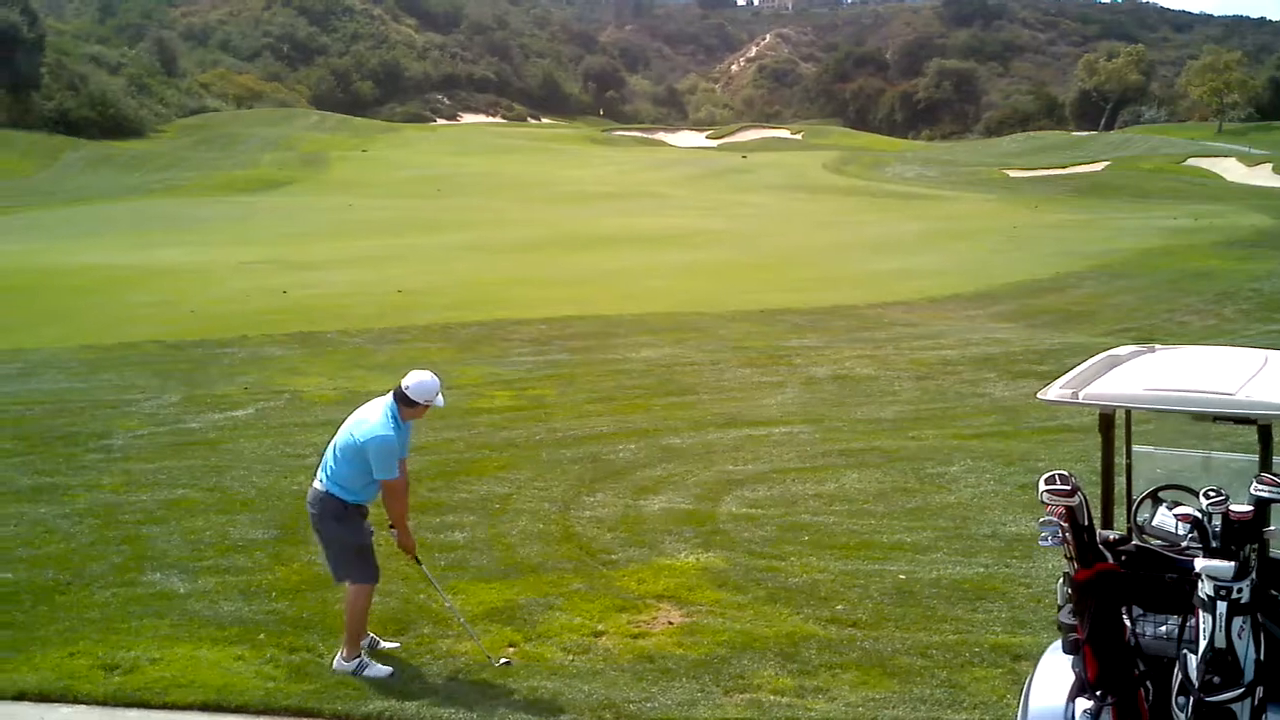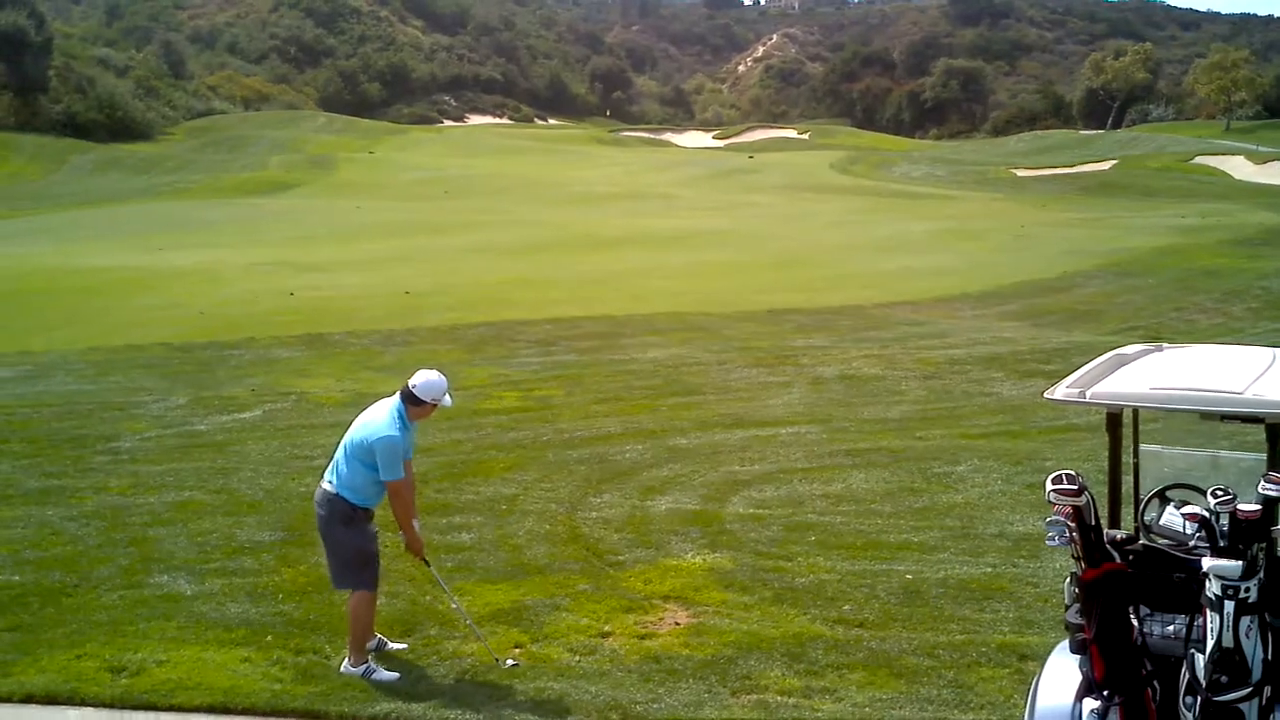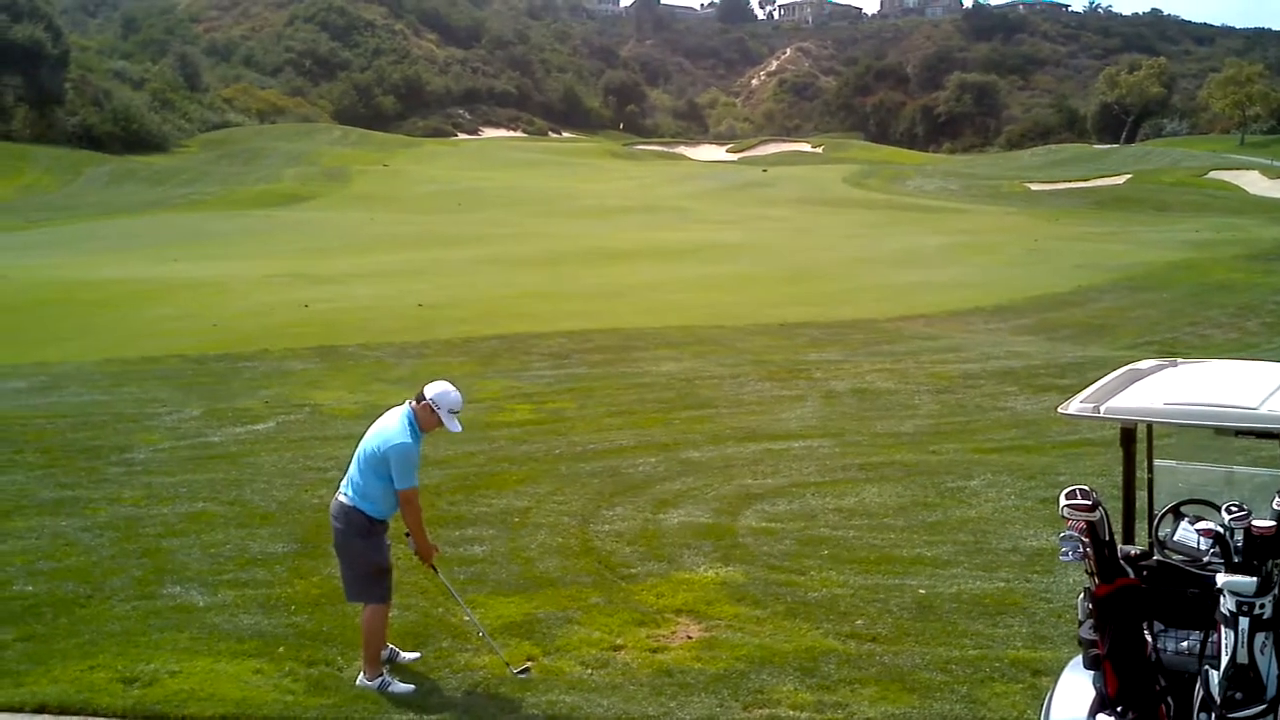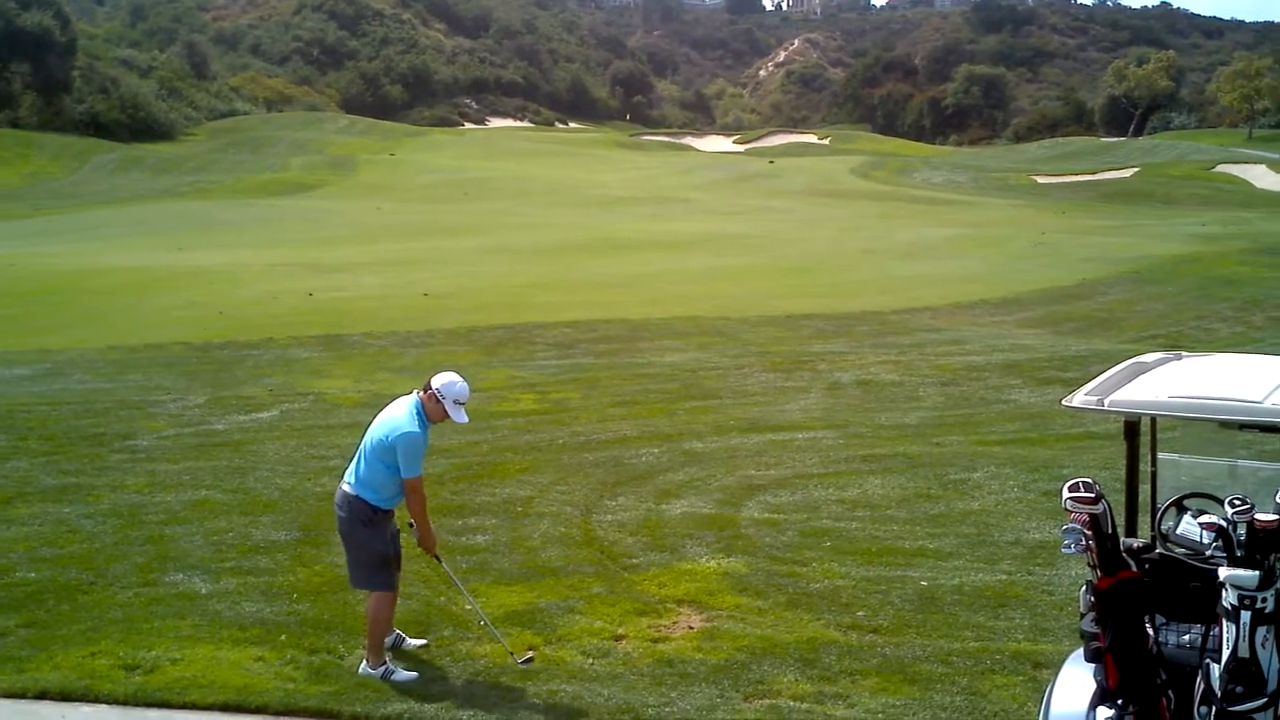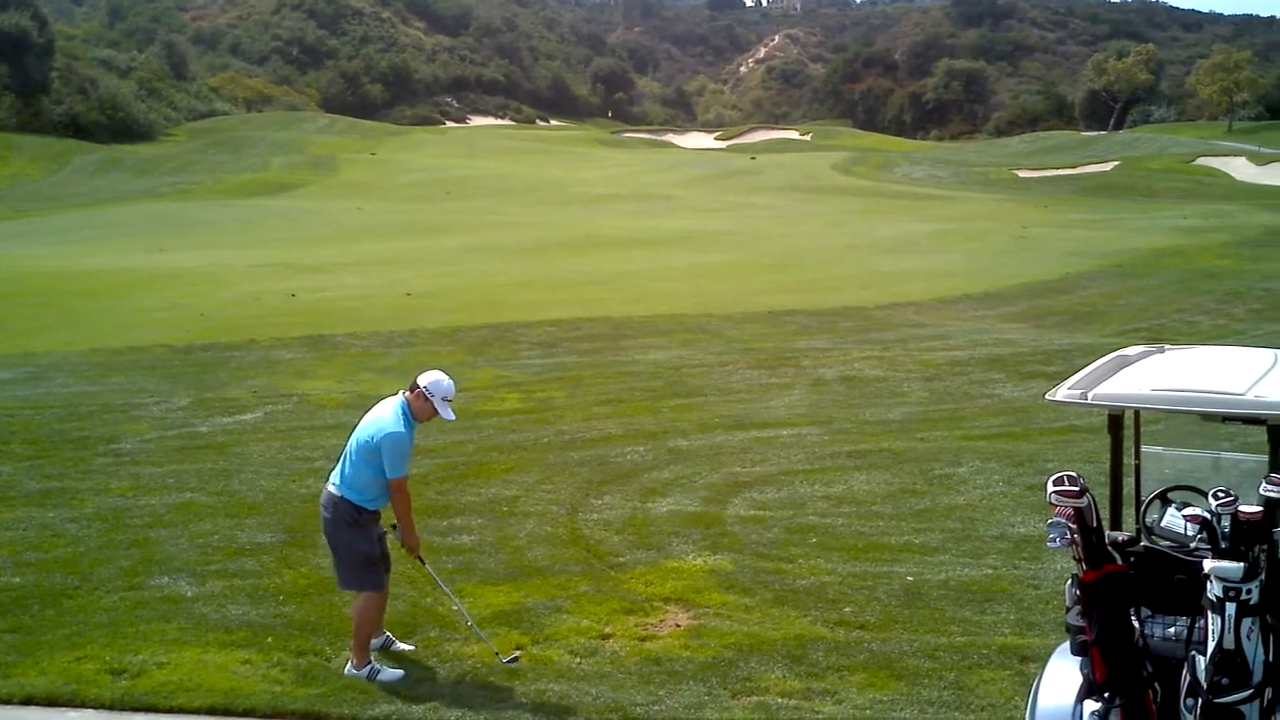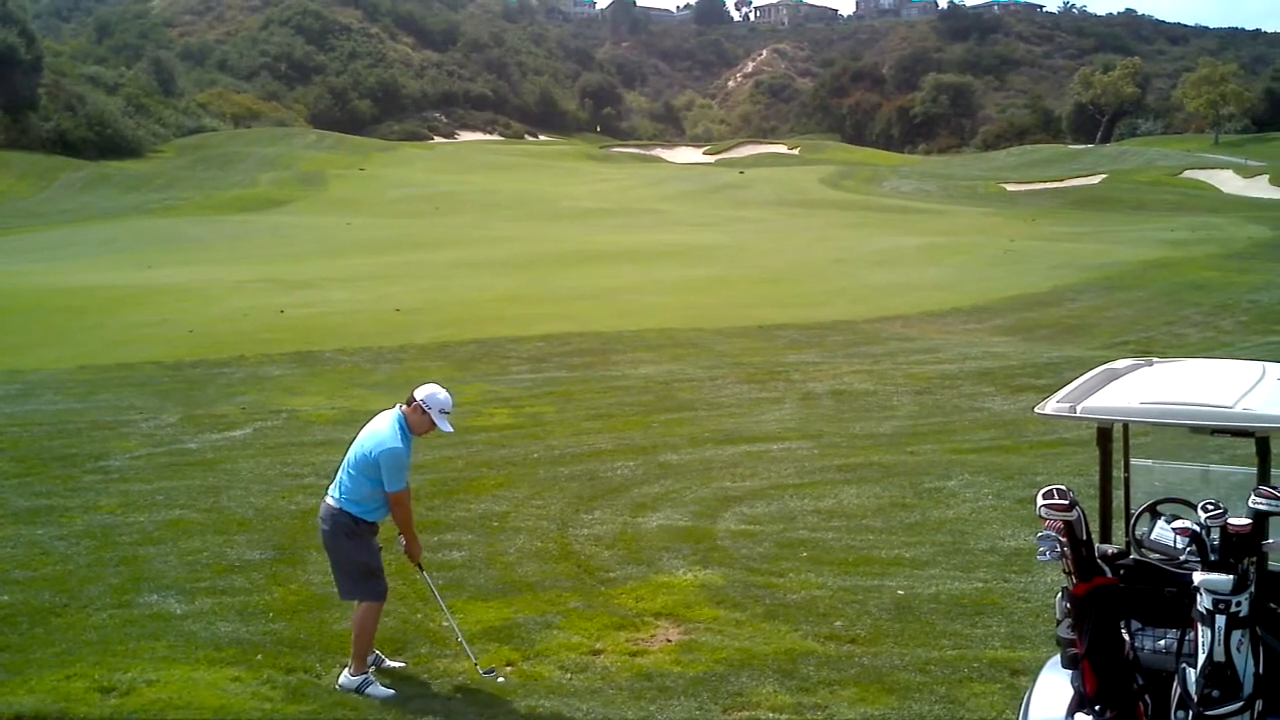
dt=0.5s
person 1, frame 1
left shoulder: (391, 410)
right shoulder: (382, 435)
left elbow: (401, 473)
right elbow: (391, 491)
left wrist: (403, 524)
right wrist: (404, 534)
left hip: (346, 500)
right hip: (333, 505)
left knee: (364, 571)
right knee: (363, 577)
left ankle: (360, 635)
right ankle: (349, 655)
person 1, frame 2
left shoulder: (396, 411)
right shoulder: (389, 434)
left elbow: (407, 474)
right elbow: (396, 493)
left wrist: (414, 522)
right wrist: (411, 536)
left hip: (352, 503)
right hip: (340, 507)
left knee: (370, 576)
right knee: (363, 584)
left ankle: (367, 638)
right ankle: (356, 660)
person 1, frame 3
left shoulder: (404, 418)
right shoulder: (401, 442)
left elbow: (410, 490)
right elbow: (408, 501)
left wrist: (418, 536)
right wrist: (422, 542)
left hip: (364, 514)
right hip: (357, 520)
left knee: (380, 590)
right knee: (376, 597)
left ankle: (379, 648)
right ankle: (372, 673)
person 1, frame 4
left shoulder: (409, 405)
right shoulder: (410, 432)
left elbow: (412, 484)
right elbow: (414, 491)
left wrist: (420, 524)
right wrist: (426, 533)
left hip: (371, 503)
right hip: (361, 509)
left knee: (391, 571)
right knee: (381, 585)
left ankle: (386, 633)
right ankle: (374, 662)
person 1, frame 5
left shoulder: (394, 406)
right shoulder: (396, 432)
left elbow: (395, 484)
right elbow: (398, 491)
left wrist: (403, 526)
right wrist: (410, 533)
left hip: (359, 505)
right hip: (347, 510)
left knee: (380, 573)
right knee: (369, 585)
left ankle: (376, 635)
right ankle: (359, 663)
person 1, frame 6
left shoulder: (391, 419)
right shoulder: (393, 446)
left elbow: (400, 489)
right elbow: (398, 503)
left wrist: (407, 533)
right wrist: (412, 541)
left hip: (354, 517)
right hip: (345, 522)
left knee: (371, 589)
right knee: (372, 594)
left ankle: (367, 653)
right ankle: (356, 672)
